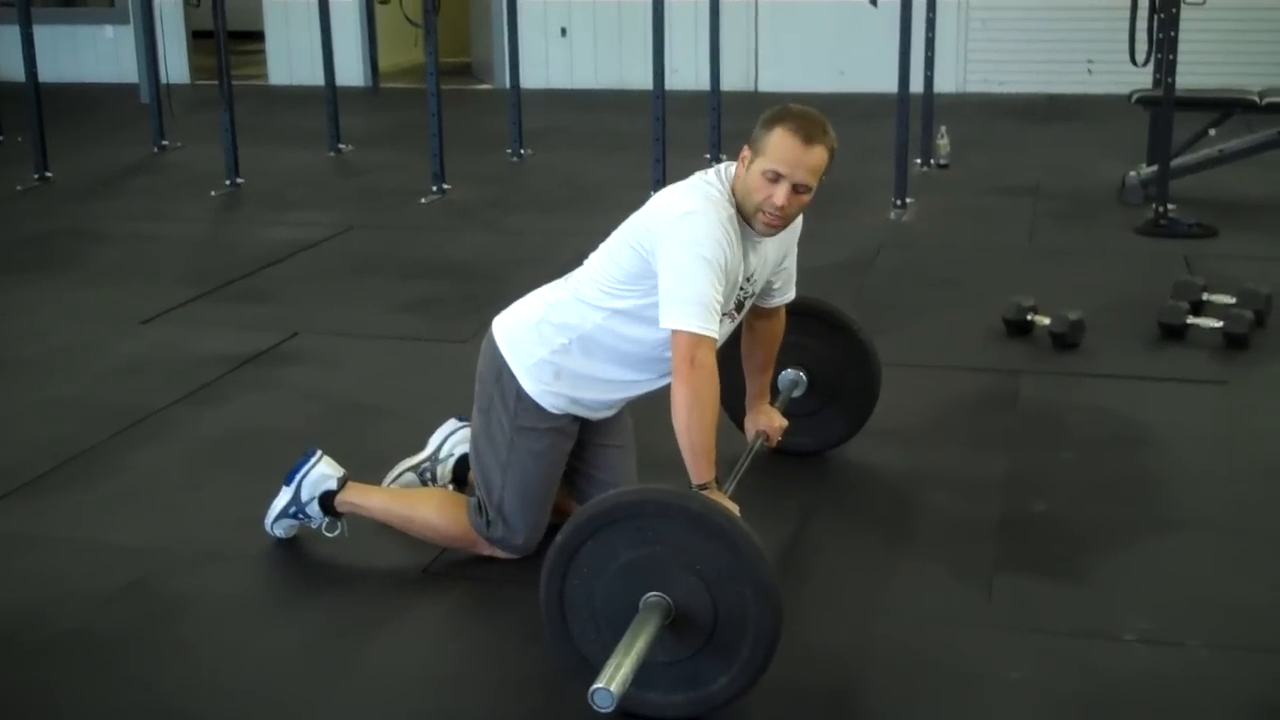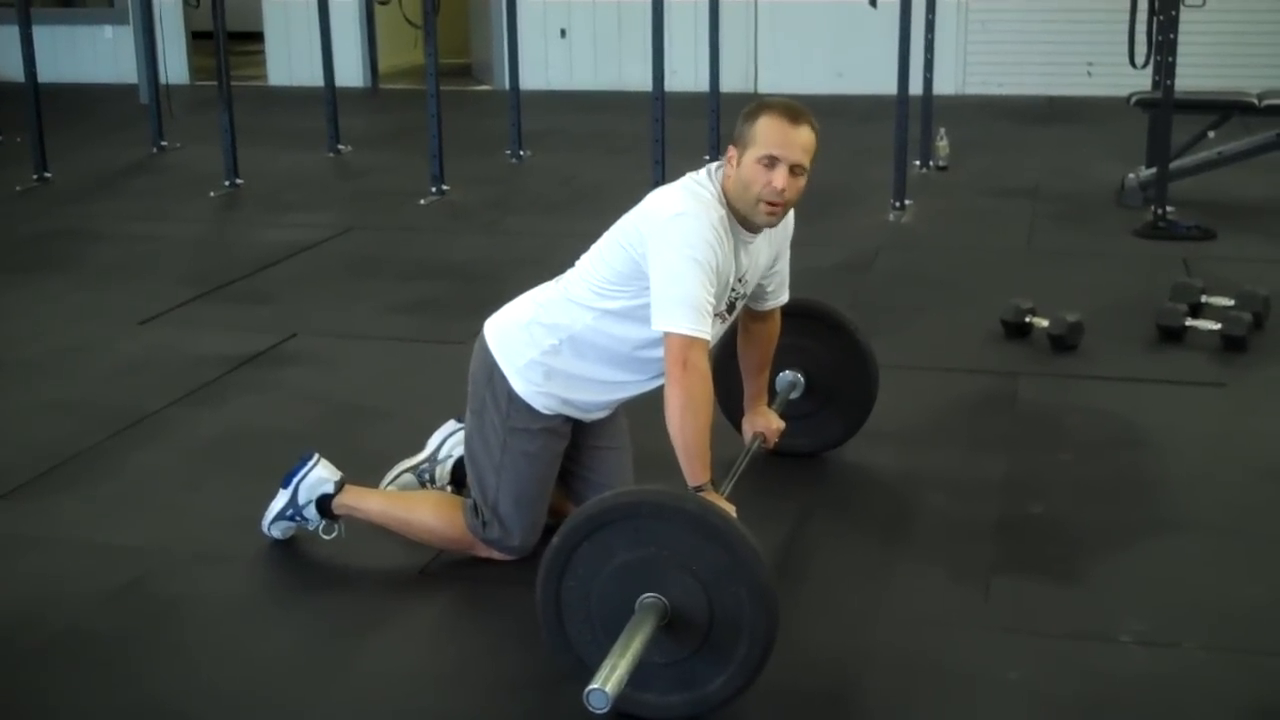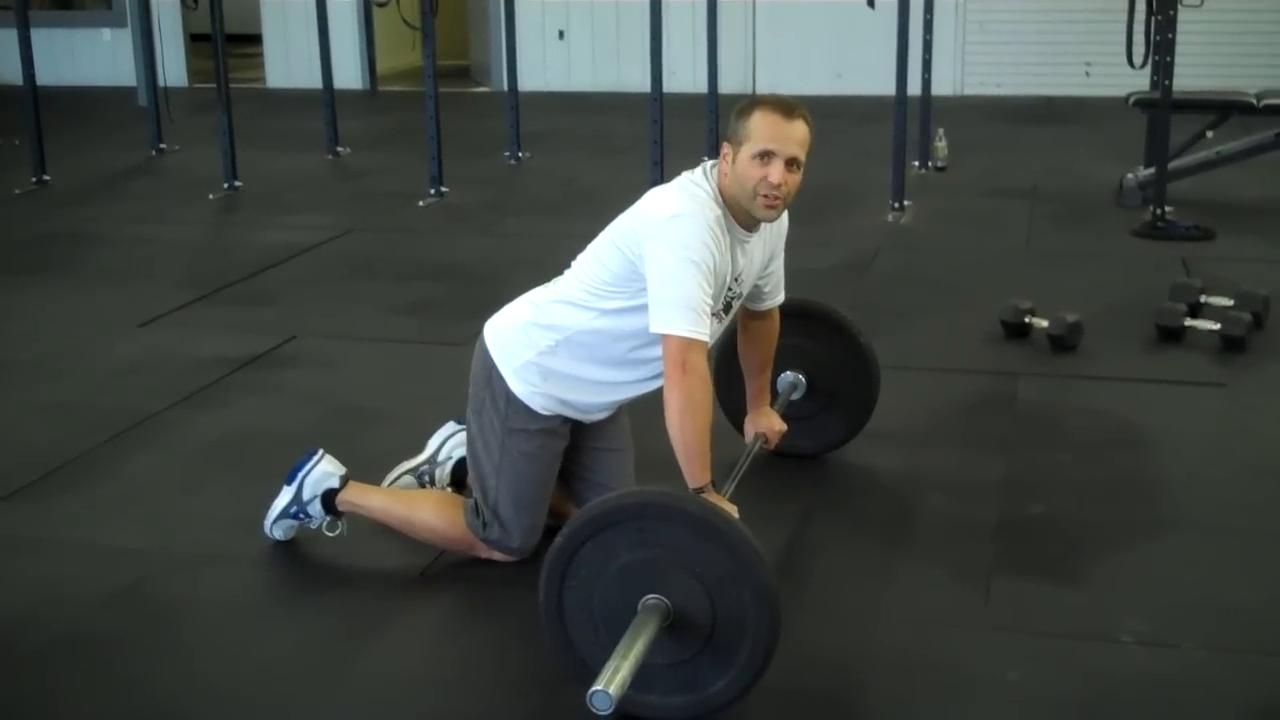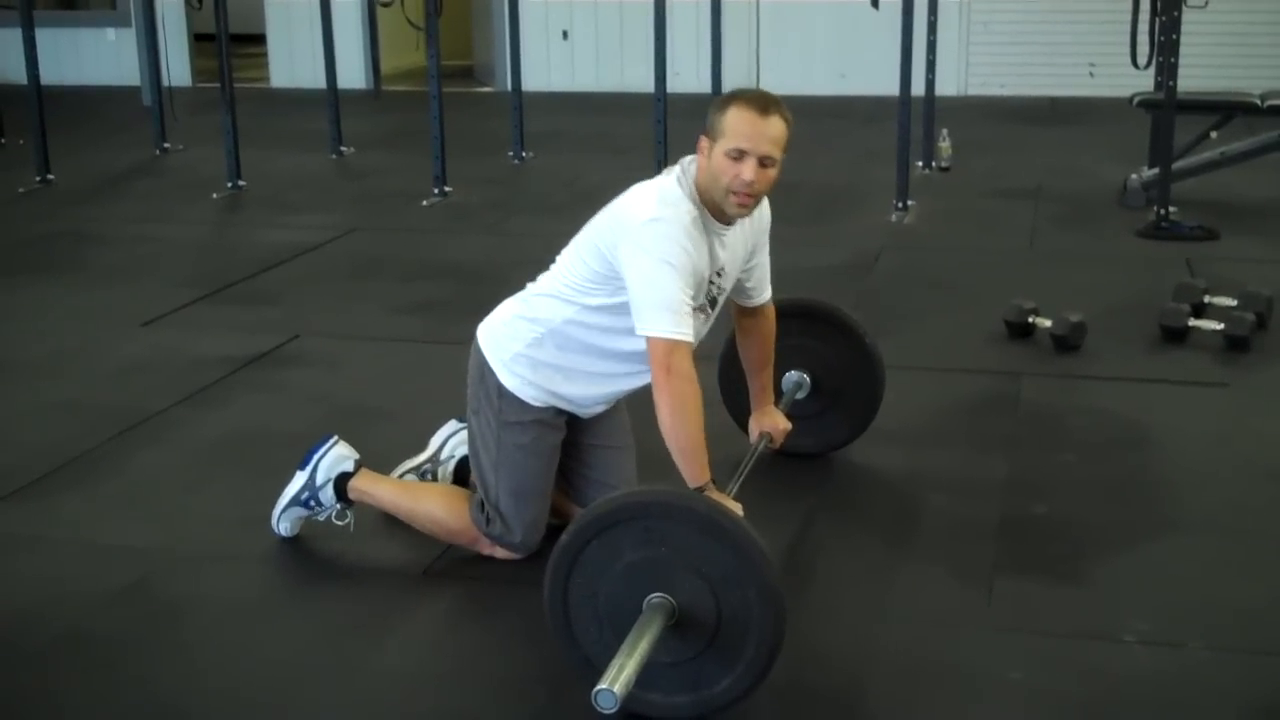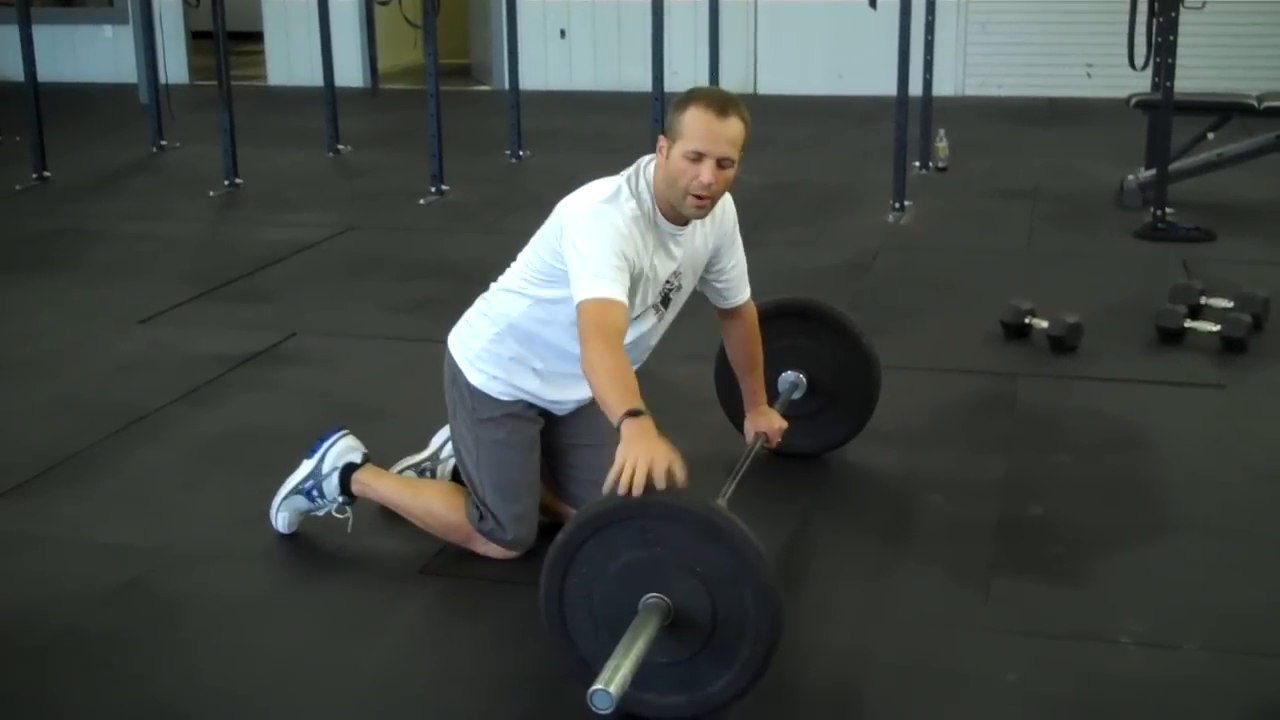
dt=0.5s
person 1, frame 1
left shoulder: (779, 218)
right shoulder: (698, 220)
left elbow: (766, 308)
right elbow: (693, 362)
left wrist: (758, 404)
right wrist: (706, 491)
left hip: (591, 381)
right hip: (537, 369)
right knee: (508, 538)
left ankle: (464, 458)
right ankle: (330, 489)
person 1, frame 2
left shoulder: (774, 217)
right shoulder: (689, 221)
left elbow: (761, 312)
right elbow: (685, 365)
left wrist: (756, 406)
right wrist: (702, 492)
left hip: (585, 385)
right hip: (531, 371)
right knee: (503, 540)
left ankle: (462, 457)
right ankle: (328, 494)
person 1, frame 3
left shoulder: (767, 216)
right shoulder: (685, 222)
left elbow: (760, 310)
right elbow: (685, 367)
left wrist: (759, 406)
right wrist: (702, 493)
left hip: (587, 384)
right hip: (530, 373)
right knee: (504, 542)
left ankle: (463, 460)
right ankle: (331, 490)
person 1, frame 4
left shoulder: (748, 209)
right shoulder: (660, 223)
left elbow: (754, 308)
right elbow: (670, 370)
left wrist: (762, 405)
right wrist: (703, 492)
left hip: (585, 384)
right hip: (523, 371)
right knee: (508, 539)
left ankle: (468, 457)
right ankle: (345, 478)
person 1, frame 5
left shoulder: (716, 213)
right shoulder: (605, 215)
left elbow: (736, 308)
right elbow: (600, 339)
left wrist: (756, 406)
right wrist: (635, 425)
left hip: (568, 385)
right hip: (497, 372)
right knee: (504, 539)
left ankle: (462, 459)
right ankle: (346, 473)
